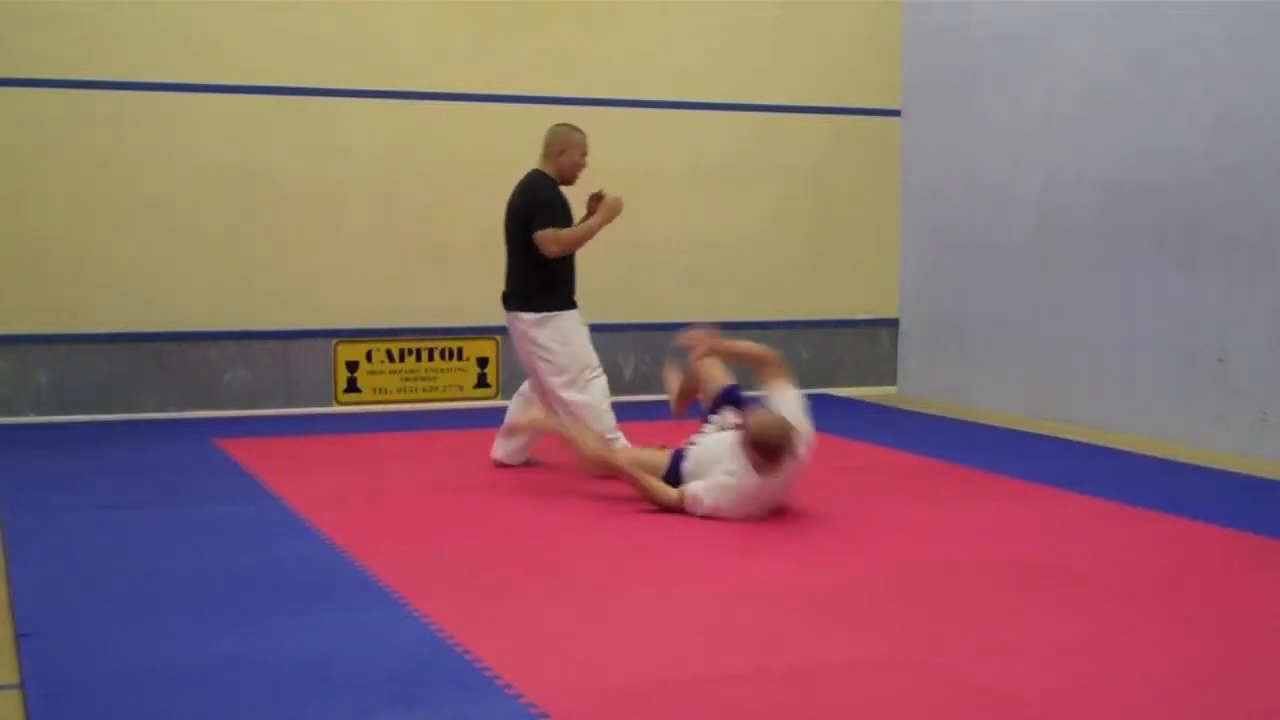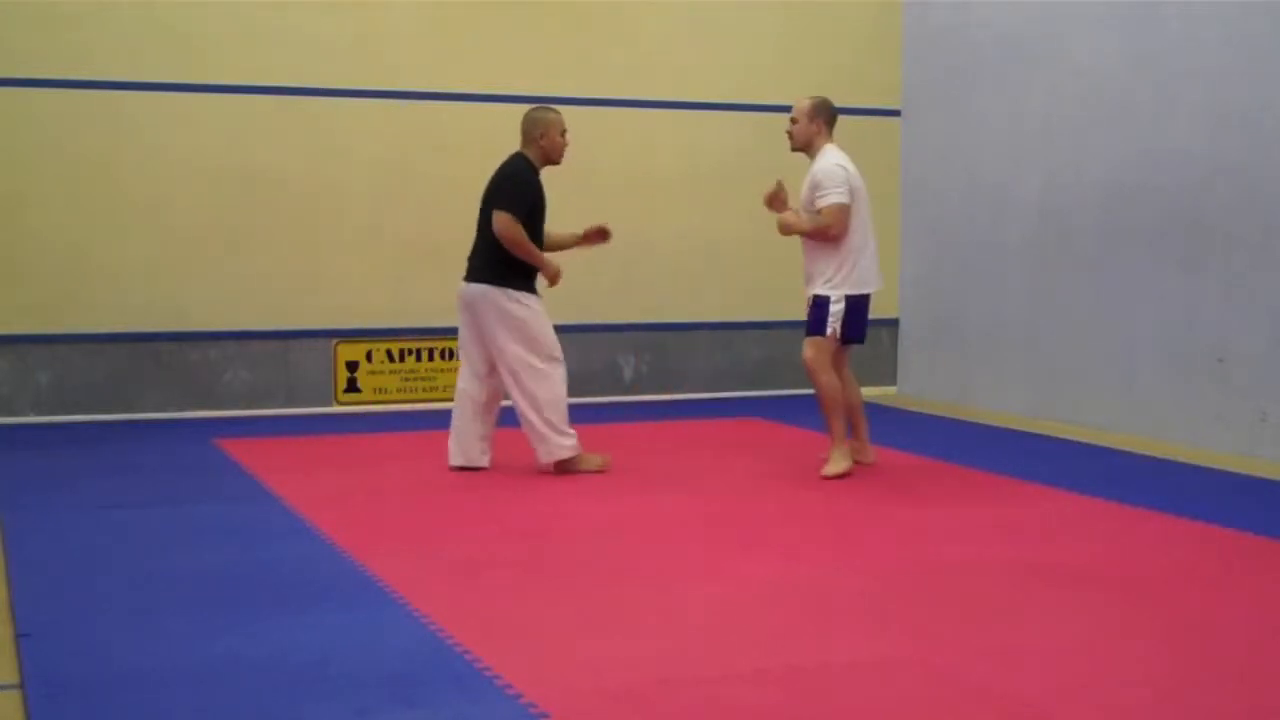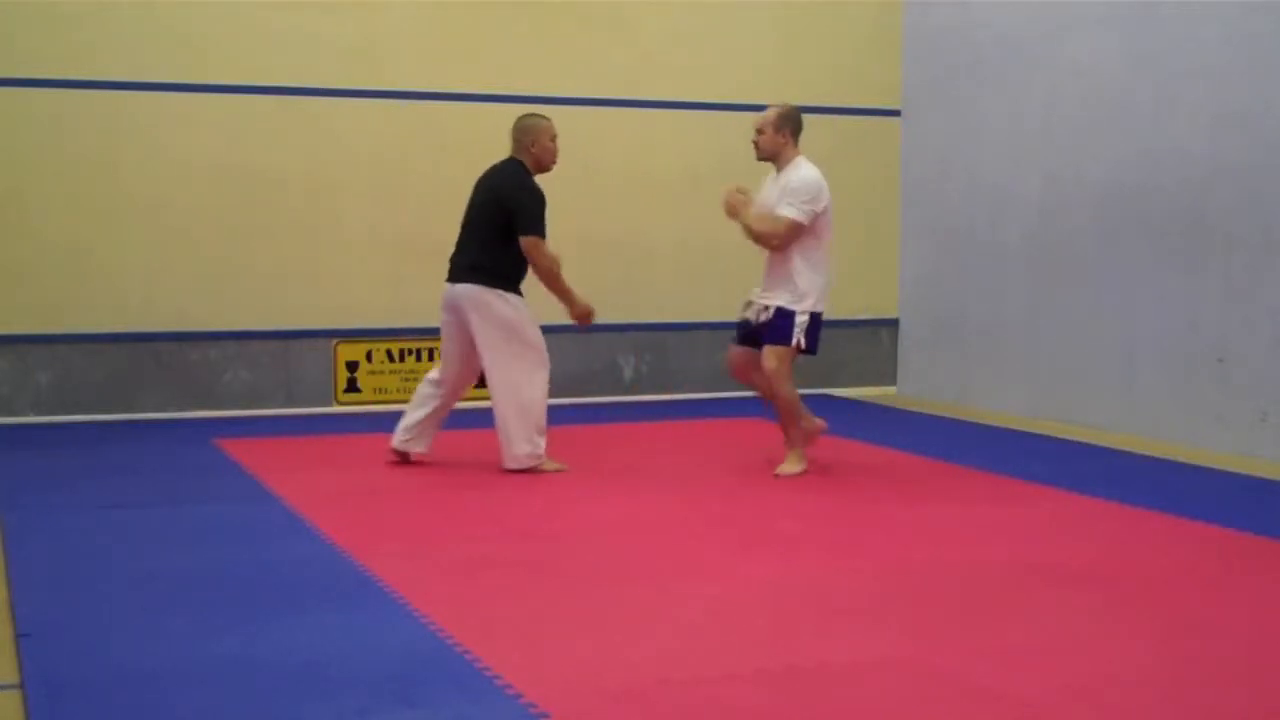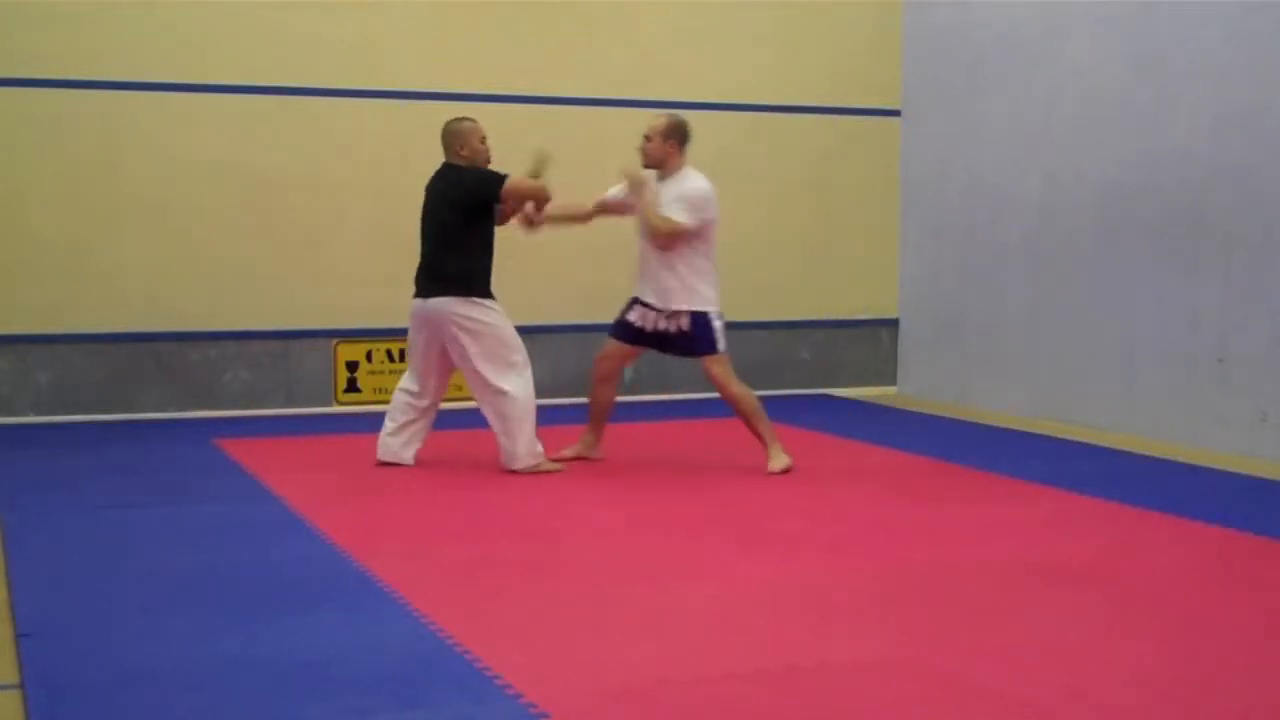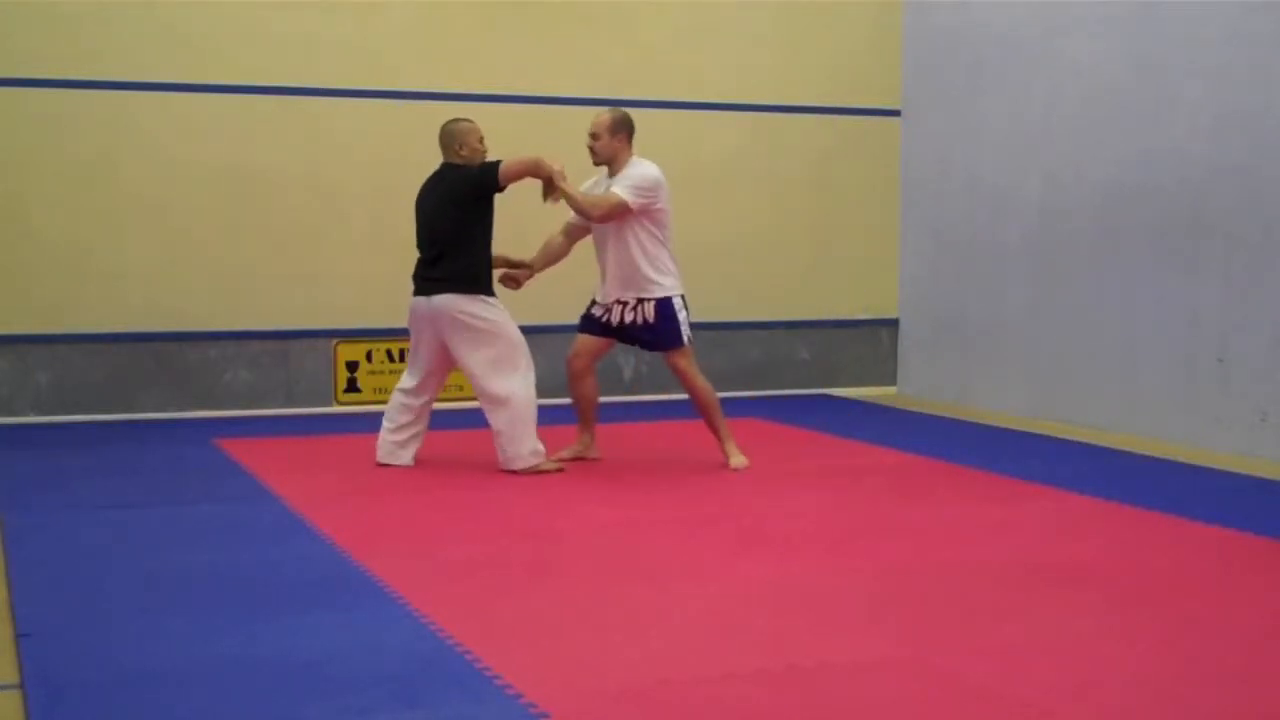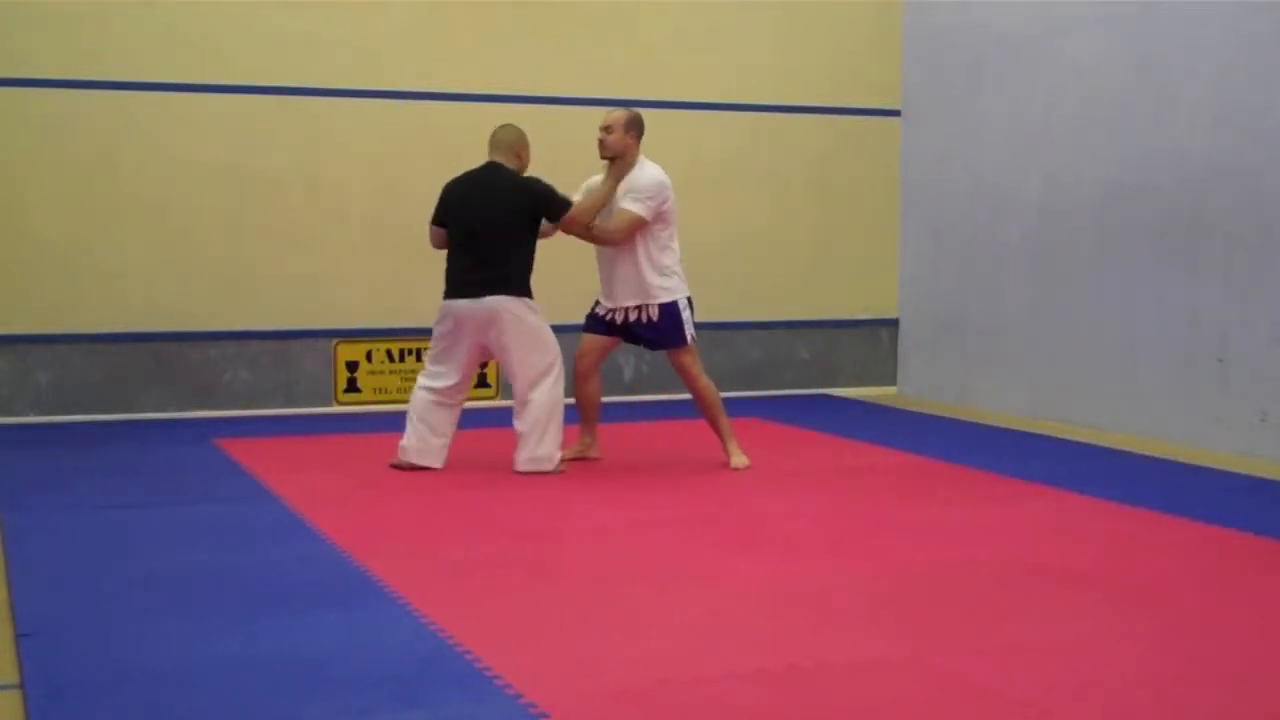
dt=0.5s
person 1, frame 1
left shoulder: (733, 496)
right shoulder: (797, 432)
left elbow: (674, 499)
right elbow: (772, 361)
left wrist: (625, 472)
right wrist: (717, 343)
left hip: (698, 469)
left knee: (619, 458)
right knee: (703, 357)
right ankle: (684, 388)
person 1, frame 2
left shoulder: (828, 167)
right shoulder: (826, 166)
left elbow: (832, 228)
left wrist: (792, 223)
right wrist: (788, 210)
left hip: (840, 287)
right hip: (835, 285)
left knee: (815, 360)
right knee: (834, 365)
left ankle: (840, 449)
right ankle: (861, 445)
person 1, frame 3
left shoulder: (805, 181)
right shoulder: (775, 178)
left elbow: (775, 238)
right elbow: (764, 232)
left wrist: (741, 212)
right wrist: (745, 212)
left hip: (797, 299)
right hip: (771, 294)
left knee: (773, 370)
right knee: (739, 363)
left ankle: (797, 451)
right ankle: (807, 424)
person 1, frame 4
left shoulder: (696, 189)
right shoulder: (644, 183)
left elbow: (663, 238)
right elbow: (592, 210)
left wrist: (643, 197)
right wrist: (545, 215)
left hip: (694, 305)
right hip: (651, 300)
left knee: (722, 378)
right knee: (605, 364)
left ankle: (773, 449)
right ankle: (591, 443)
person 1, frame 5
left shoulder: (646, 176)
right shoulder: (596, 186)
left elbow: (598, 211)
right elbow: (566, 237)
left wrist: (561, 186)
right wrist: (528, 271)
left hip: (657, 295)
right hip: (613, 296)
left knee: (686, 371)
right knee: (578, 361)
left ankle: (729, 446)
right ankle: (586, 442)
person 1, frame 6
left shoulder: (650, 179)
right shoulder: (597, 185)
left elbow: (615, 234)
left wrist: (574, 226)
left hip: (661, 295)
right hip: (616, 296)
left knee: (691, 371)
right knee: (584, 362)
left ankle: (732, 447)
right ankle: (588, 442)
person 2, frame 1
left shoulder: (536, 189)
right shoulder: (542, 193)
right elbow: (553, 246)
left wrist: (589, 217)
right wrist: (601, 219)
left hip: (534, 306)
right hip: (543, 310)
left knee: (545, 384)
right knee: (582, 381)
left ankle: (508, 451)
person 2, frame 2
left shoulder: (517, 172)
right shoulder: (519, 175)
left elbow: (526, 235)
right elbow: (504, 229)
left wrist: (579, 239)
right wrist: (544, 264)
left hip: (479, 286)
right hip: (503, 290)
left knee: (478, 374)
right knee: (541, 368)
left ankle: (468, 453)
right ankle: (563, 452)
person 2, frame 3
left shoulder: (497, 176)
right shoulder: (525, 190)
right elbow: (536, 254)
right wrist: (572, 301)
left hip: (459, 286)
right hip: (491, 293)
left knee: (454, 371)
right knee: (525, 369)
left ankle: (408, 441)
right ankle: (525, 455)
person 2, frame 4
left shoulder: (443, 183)
right shoulder: (472, 181)
left elbow: (494, 216)
right elbow: (532, 191)
left wrist: (525, 200)
right wrist: (539, 194)
left hip: (428, 299)
right hip: (463, 302)
left knee: (422, 380)
right knee: (508, 371)
left ankle: (393, 448)
right ankle: (524, 455)
person 2, frame 5
left shoulder: (432, 188)
right shoulder: (471, 179)
right elbow: (529, 164)
left wrist: (502, 262)
right wrist: (551, 177)
left hip: (426, 299)
right hip: (464, 300)
left knee: (420, 378)
right knee: (511, 370)
left ankle: (393, 450)
right ankle: (523, 456)
person 2, frame 6
left shoulder: (456, 187)
right shoulder: (528, 189)
left elbow: (438, 239)
right elbow: (580, 219)
right wrist: (611, 181)
left hip: (459, 302)
right hip: (507, 303)
left knee: (440, 377)
right knee: (540, 374)
left ankle: (417, 451)
right ankle: (538, 457)
